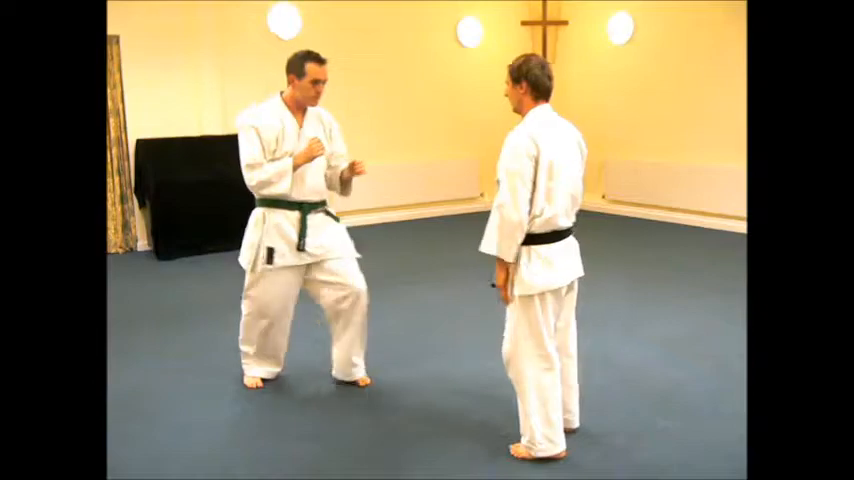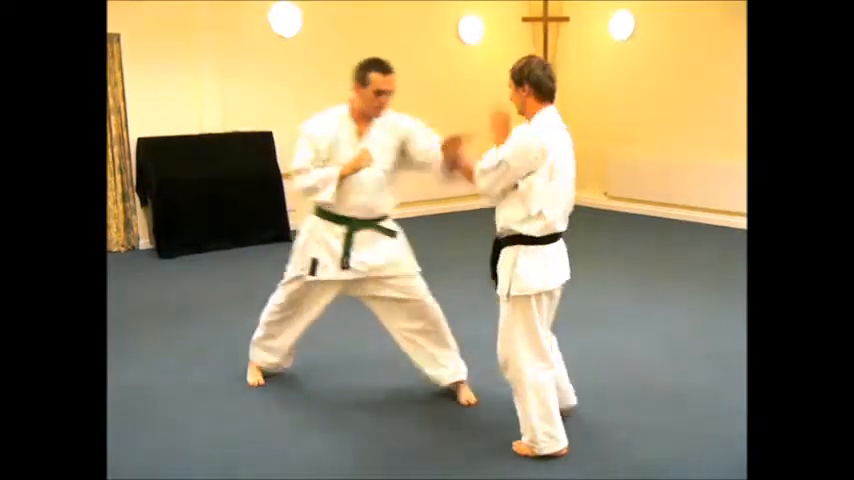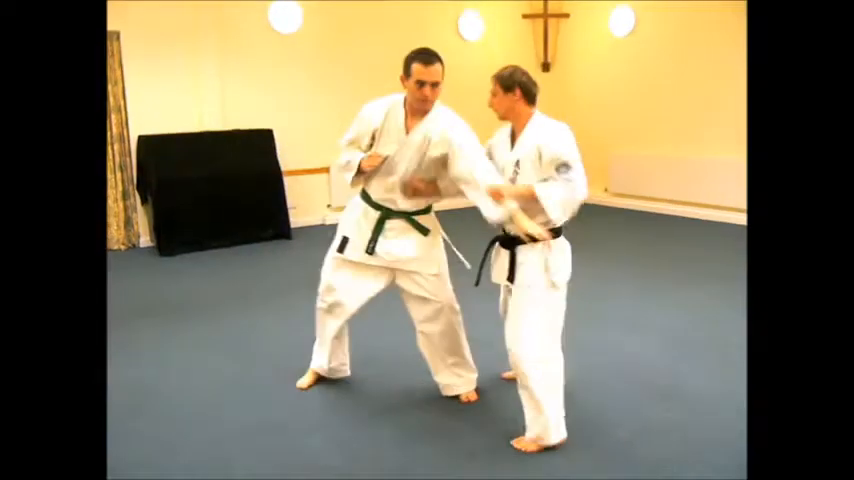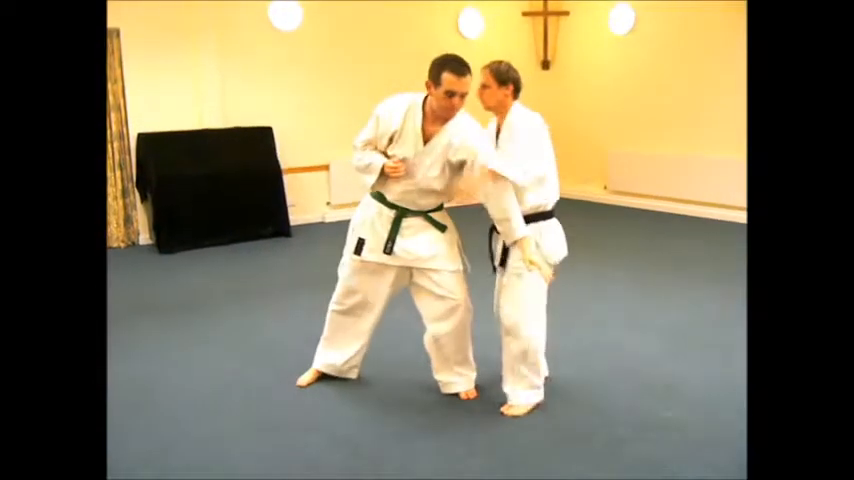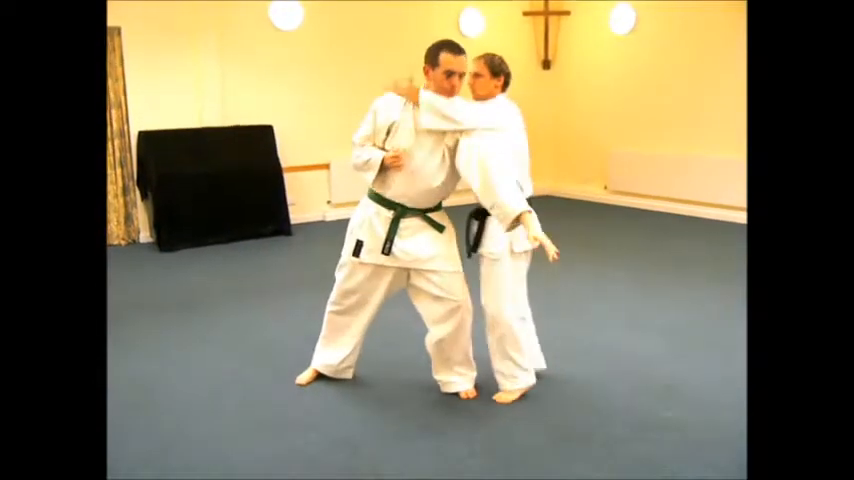
dt=0.3s
person 1, frame 1
left shoulder: (523, 137)
right shoulder: (570, 131)
left elbow: (512, 208)
left wrist: (503, 262)
left hip: (536, 256)
right hip: (565, 249)
left knee: (529, 351)
right knee: (561, 343)
left ankle: (545, 441)
right ankle: (565, 416)
person 1, frame 2
left shoulder: (531, 136)
right shoulder: (552, 131)
left elbow: (487, 179)
left wrist: (481, 153)
left hip: (528, 257)
right hip: (547, 250)
left knee: (521, 350)
right knee: (536, 334)
left ankle: (546, 438)
right ankle: (560, 396)
person 1, frame 3
left shoulder: (552, 134)
right shoulder: (501, 137)
left elbow: (574, 187)
left wrist: (519, 192)
left hip: (542, 253)
right hip: (512, 249)
left knee: (531, 342)
right knee: (515, 324)
left ankle: (546, 430)
right ankle: (525, 371)
person 1, frame 4
left shoulder: (524, 121)
right shoulder: (494, 126)
left elbow: (519, 162)
right elbow: (491, 160)
left hip: (532, 232)
right hip: (512, 232)
left knee: (520, 315)
right knee: (510, 309)
left ankle: (526, 391)
right ankle: (531, 371)
person 1, frame 5
left shoulder: (499, 111)
right shoulder: (485, 115)
left elbow: (456, 112)
left wrist: (411, 93)
left hip: (506, 224)
right hip: (494, 220)
left knee: (500, 303)
right knee: (501, 300)
left ankle: (516, 377)
right ankle: (528, 361)
person 2, frame 1
left shoulder: (324, 120)
right shoulder: (257, 120)
left elbow: (331, 175)
right elbow: (255, 178)
left wrist: (346, 173)
right wrist: (296, 160)
left hip: (320, 222)
right hip: (276, 225)
left knee: (351, 292)
right knee: (267, 304)
left ankle: (349, 367)
right ankle: (259, 365)
person 2, frame 2
left shoulder: (398, 125)
right shoulder: (320, 126)
left elbow: (429, 150)
right elbow: (304, 181)
left wrist: (449, 149)
right wrist: (343, 170)
left hip: (379, 237)
right hip: (327, 235)
left knee: (416, 306)
right knee: (293, 301)
left ankle: (452, 376)
right ankle: (261, 359)
person 2, frame 3
left shoulder: (450, 128)
right shoulder: (376, 112)
left elbow: (478, 174)
right elbow: (347, 153)
left wrist: (510, 213)
right wrist: (361, 163)
left hip: (415, 229)
right hip: (367, 219)
left knee: (437, 308)
right knee: (335, 294)
left ankle: (458, 379)
right ankle: (326, 364)
person 2, frame 4
left shoulder: (469, 134)
right shoulder: (393, 109)
left elbow: (496, 188)
right elbow: (362, 150)
left wrist: (523, 242)
right wrist: (383, 166)
left hip: (428, 227)
right hip: (380, 218)
left knee: (452, 304)
right knee: (353, 295)
left ankle: (457, 377)
right ankle: (329, 363)
person 2, frame 5
right shoulder: (390, 105)
right elbow: (360, 150)
left wrist: (526, 219)
right wrist: (382, 160)
left hip: (428, 225)
right hip: (377, 218)
left knee: (451, 304)
right knee: (350, 296)
left ankle: (457, 377)
right ankle: (328, 363)
